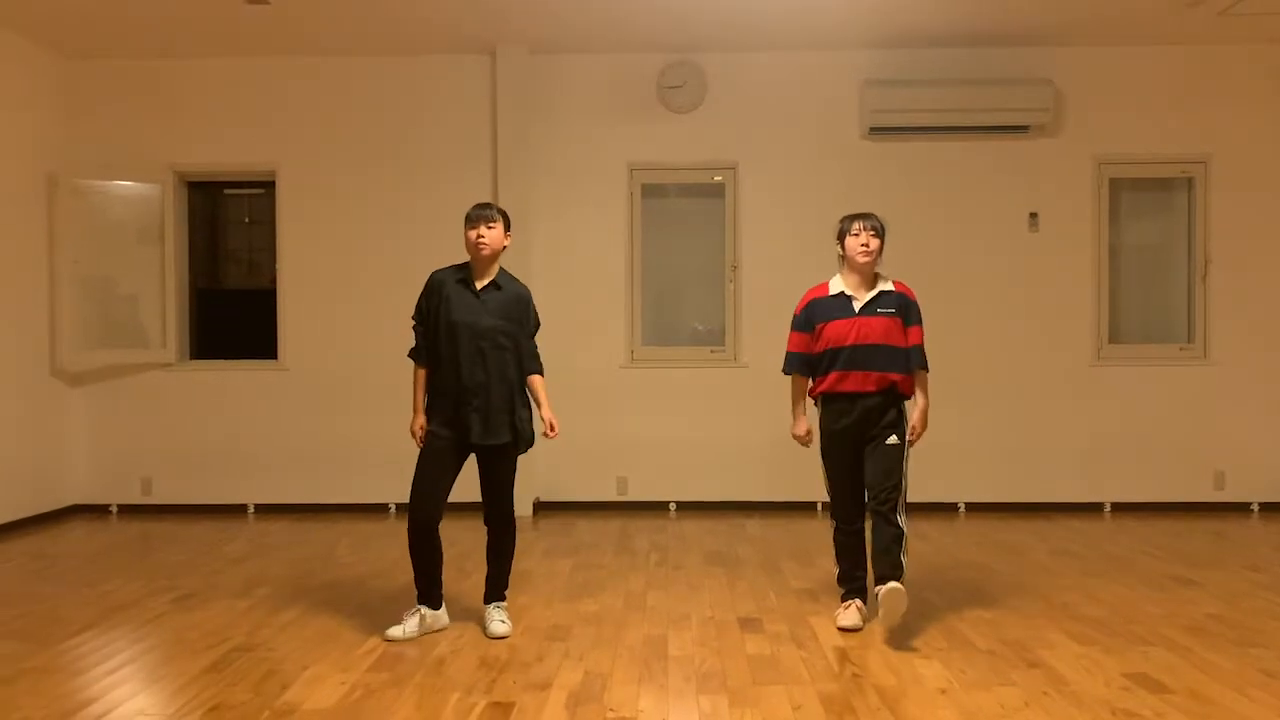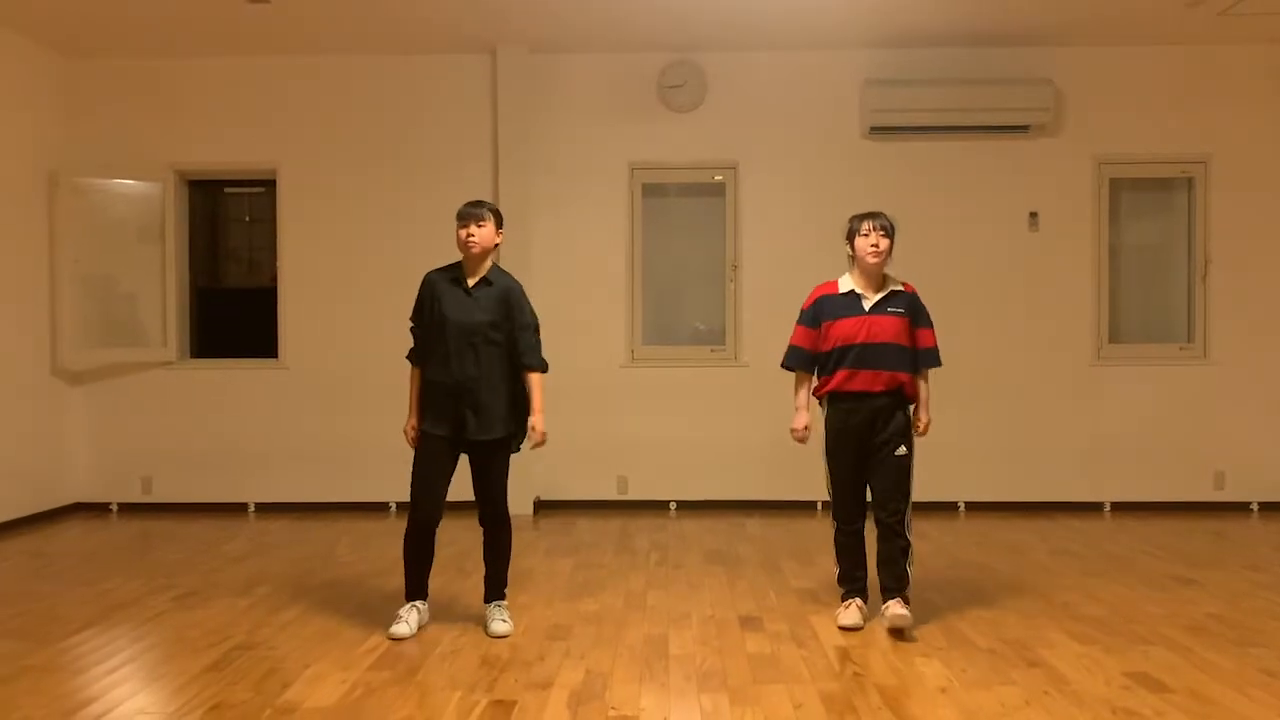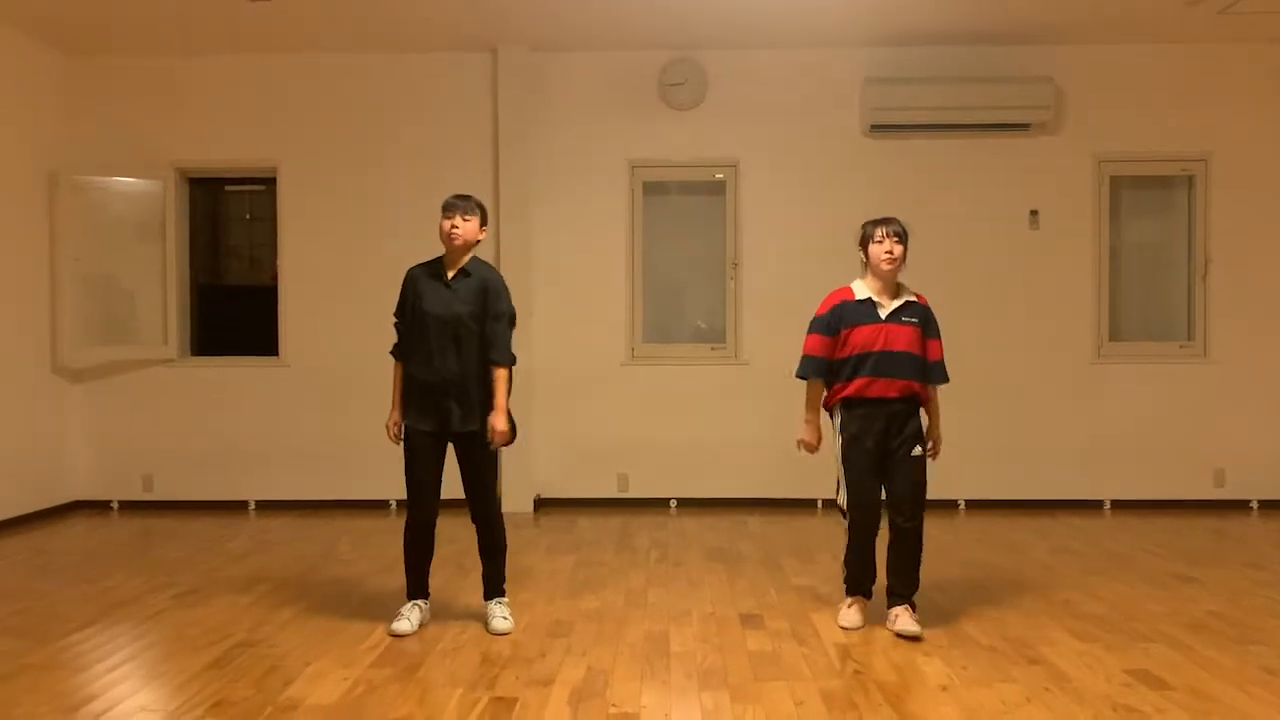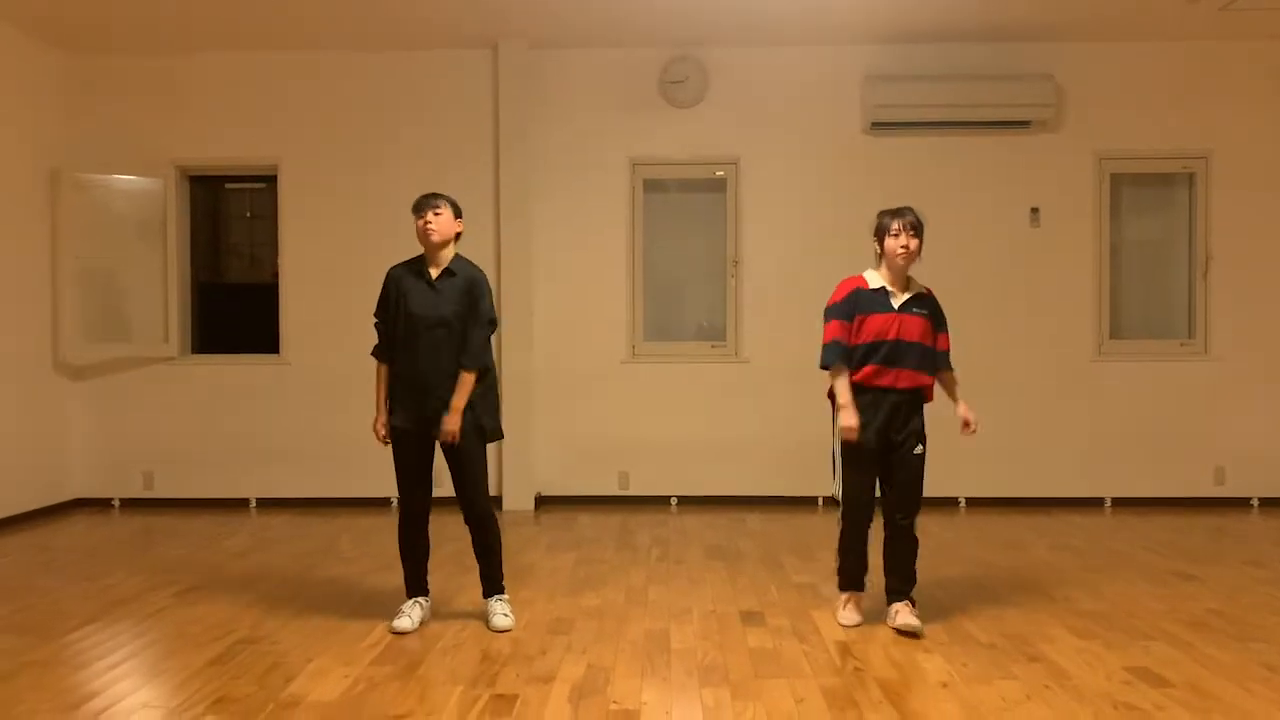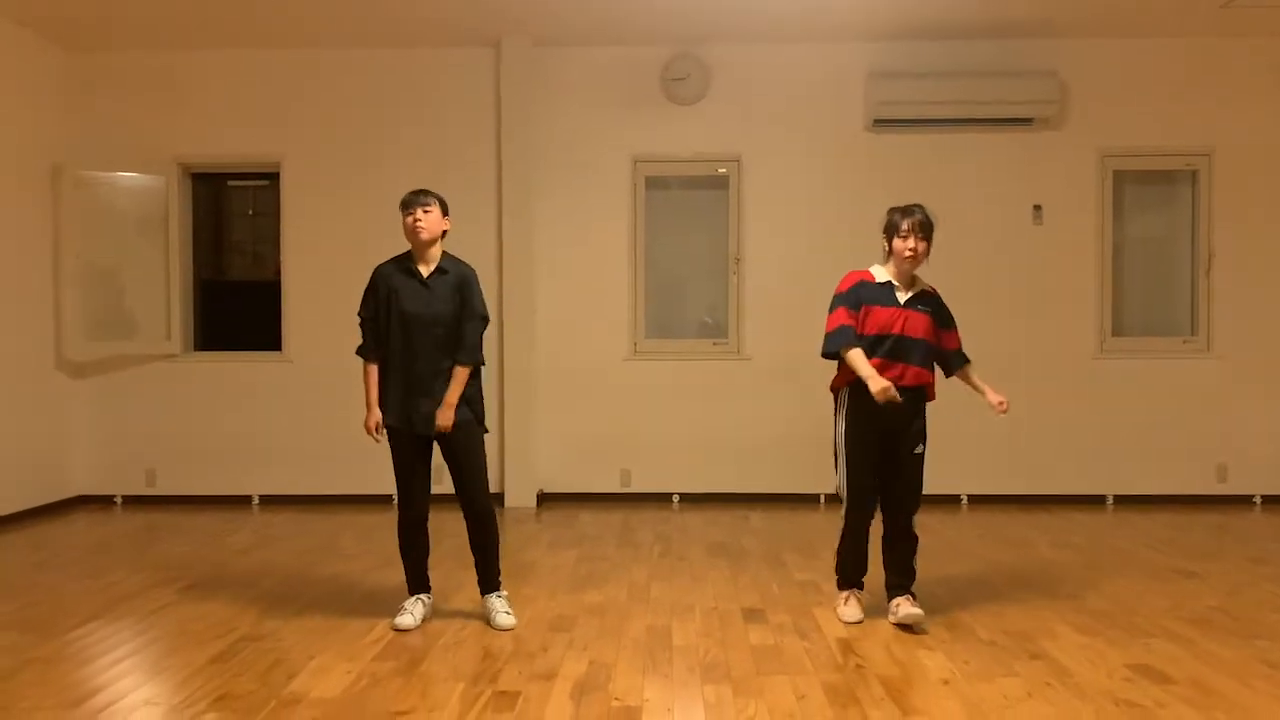
dt=0.2s
person 1, frame 1
left shoulder: (516, 295)
right shoulder: (440, 285)
left elbow: (528, 359)
right elbow: (423, 352)
left wrist: (544, 407)
right wrist: (419, 409)
left hip: (500, 422)
right hip: (446, 419)
left knee: (499, 516)
right knee: (422, 513)
left ankle: (496, 603)
right ankle: (429, 607)
person 1, frame 2
left shoulder: (508, 290)
right shoulder: (434, 284)
left elbow: (529, 355)
right elbow: (419, 353)
left wrist: (536, 411)
right wrist: (413, 411)
left hip: (491, 418)
right hip: (438, 416)
left knee: (494, 513)
right knee: (422, 512)
left ankle: (496, 601)
right ankle: (415, 601)
person 1, frame 3
left shoulder: (488, 281)
right shoulder: (416, 279)
left elbow: (500, 350)
right elbow: (404, 349)
left wrist: (500, 409)
right wrist: (396, 406)
left hip: (473, 411)
right hip: (423, 412)
left knee: (486, 509)
right knee: (420, 510)
left ankle: (496, 598)
right ankle: (417, 600)
person 1, frame 4
left shoulder: (471, 279)
right shoulder: (398, 279)
left elbow: (476, 353)
right elbow: (385, 350)
left wrist: (455, 409)
right wrist: (381, 409)
left hip: (462, 411)
right hip: (408, 413)
left knee: (478, 506)
right knee: (412, 509)
left ankle: (496, 595)
right ankle: (417, 598)
person 1, frame 5
left shoulder: (462, 276)
right shoulder: (385, 277)
left elbow: (469, 348)
right elbow: (371, 347)
left wrist: (449, 403)
right wrist: (372, 405)
left hip: (457, 406)
right hip: (403, 409)
left knee: (477, 501)
right knee: (412, 506)
left ankle: (493, 593)
right ankle: (418, 594)
person 2, frame 1
left shoulder: (900, 297)
right shoulder: (816, 301)
left elbow: (916, 360)
right elbow: (799, 365)
left wrist: (920, 406)
right wrist: (799, 414)
left hip: (886, 410)
right hip: (838, 412)
left knee: (886, 499)
right knee: (846, 510)
left ankle: (890, 584)
right ankle: (852, 596)
person 2, frame 2
left shoulder: (907, 300)
right shoulder: (824, 299)
left elbow: (922, 363)
right elbow: (802, 360)
left wrist: (923, 407)
right wrist: (801, 409)
left hip: (892, 412)
right hip: (843, 411)
left knee: (893, 509)
right knee: (846, 510)
left ankle: (896, 597)
right ankle: (852, 596)
person 2, frame 3
left shoulder: (918, 309)
right shoulder: (838, 305)
left elbow: (930, 373)
right elbow: (816, 369)
left wrist: (935, 422)
right wrist: (811, 421)
left hip: (905, 419)
right hip: (858, 416)
left knee: (908, 512)
right knee: (862, 510)
left ankle: (901, 603)
right ankle: (857, 595)
person 2, frame 4
left shoulder: (926, 302)
right shoulder: (852, 292)
left elbow: (939, 361)
right elbow: (836, 356)
left wrist: (959, 403)
right wrist: (845, 408)
left hip: (908, 411)
right hip: (862, 413)
left knee: (903, 510)
right knee: (857, 506)
left ankle: (901, 600)
right ankle: (850, 590)
person 2, frame 5
left shoulder: (931, 301)
right shoulder: (857, 285)
left elbow: (953, 358)
right elbow: (844, 340)
left wrist: (986, 392)
right wrist: (872, 378)
left hip: (910, 408)
right hip: (862, 402)
left knee: (902, 506)
right knee: (859, 502)
left ankle: (901, 594)
right ankle: (849, 587)
